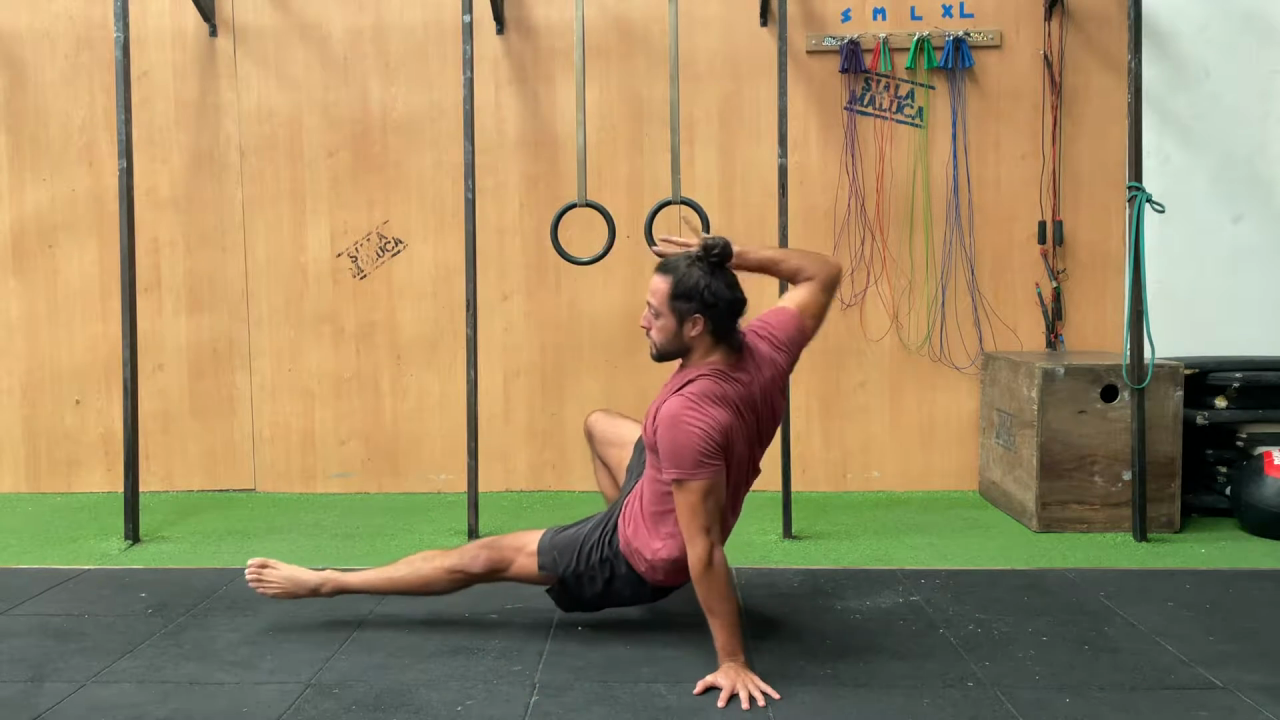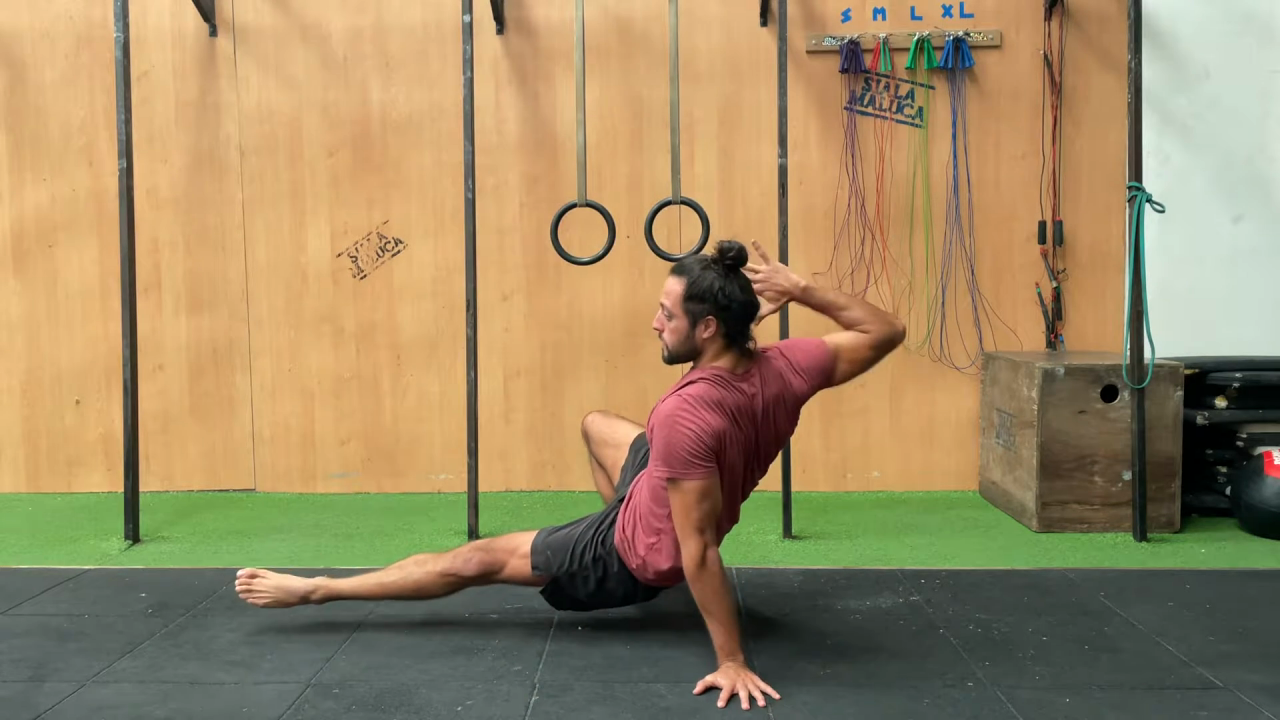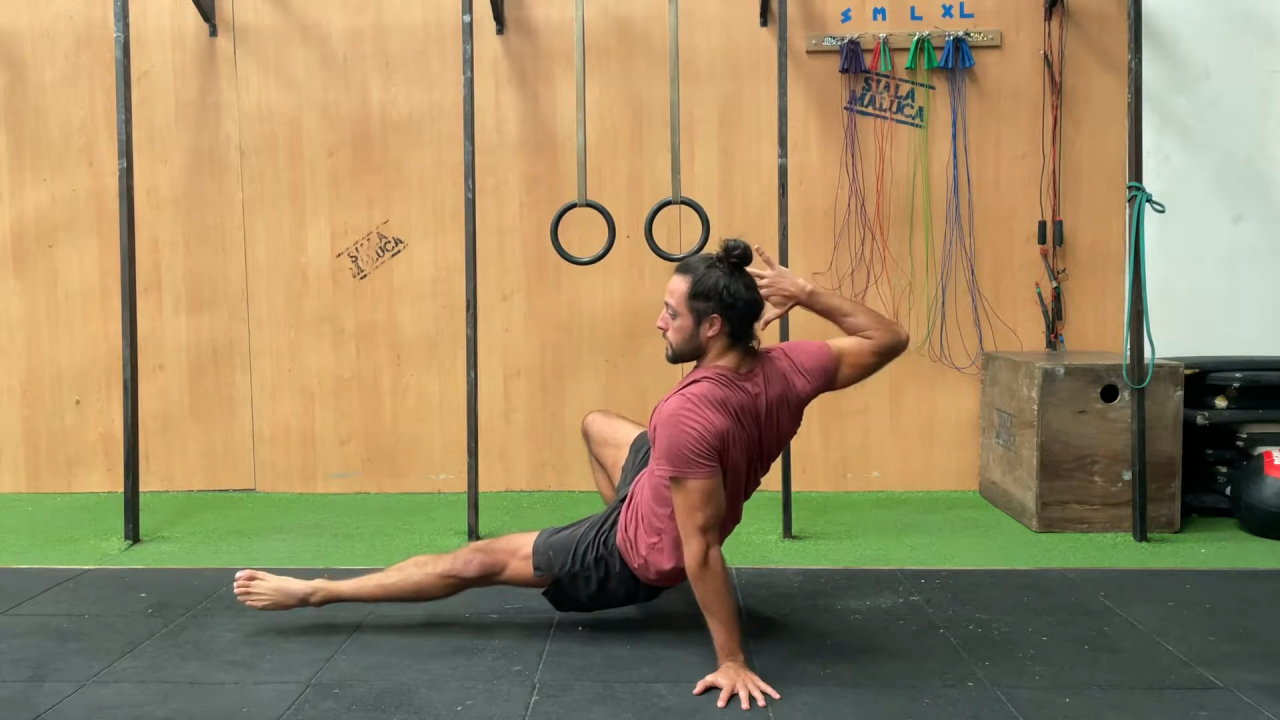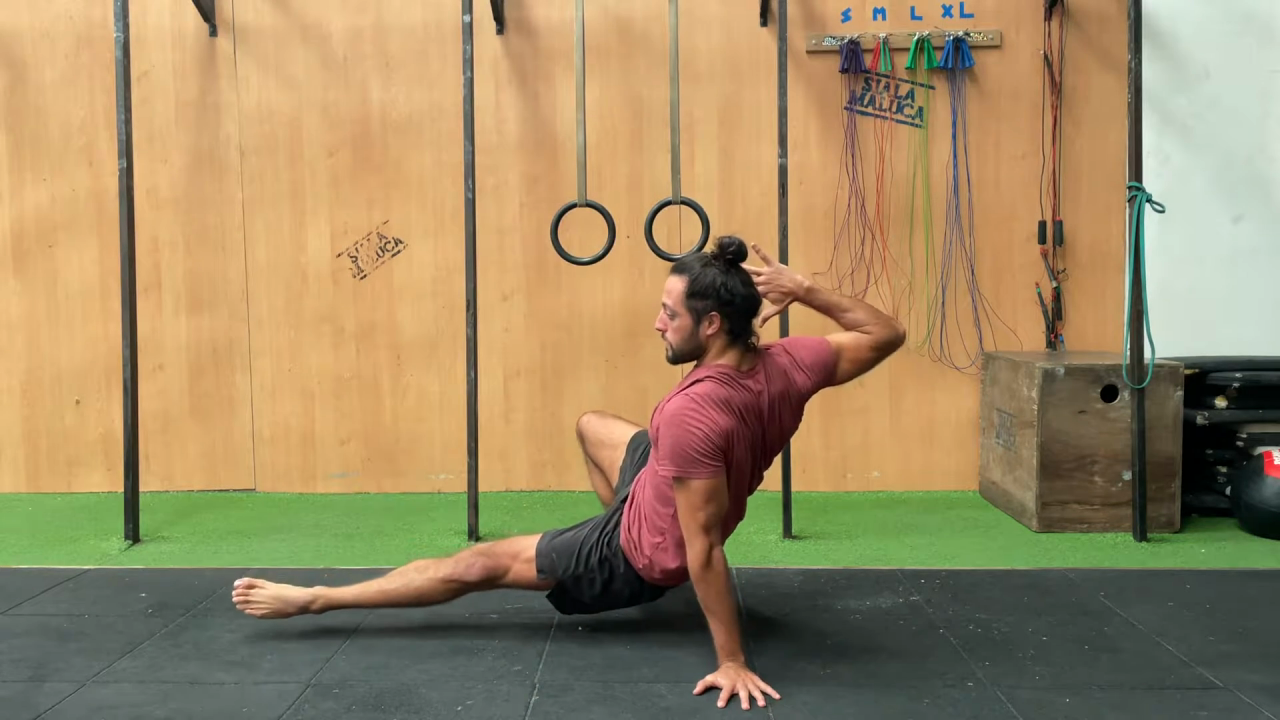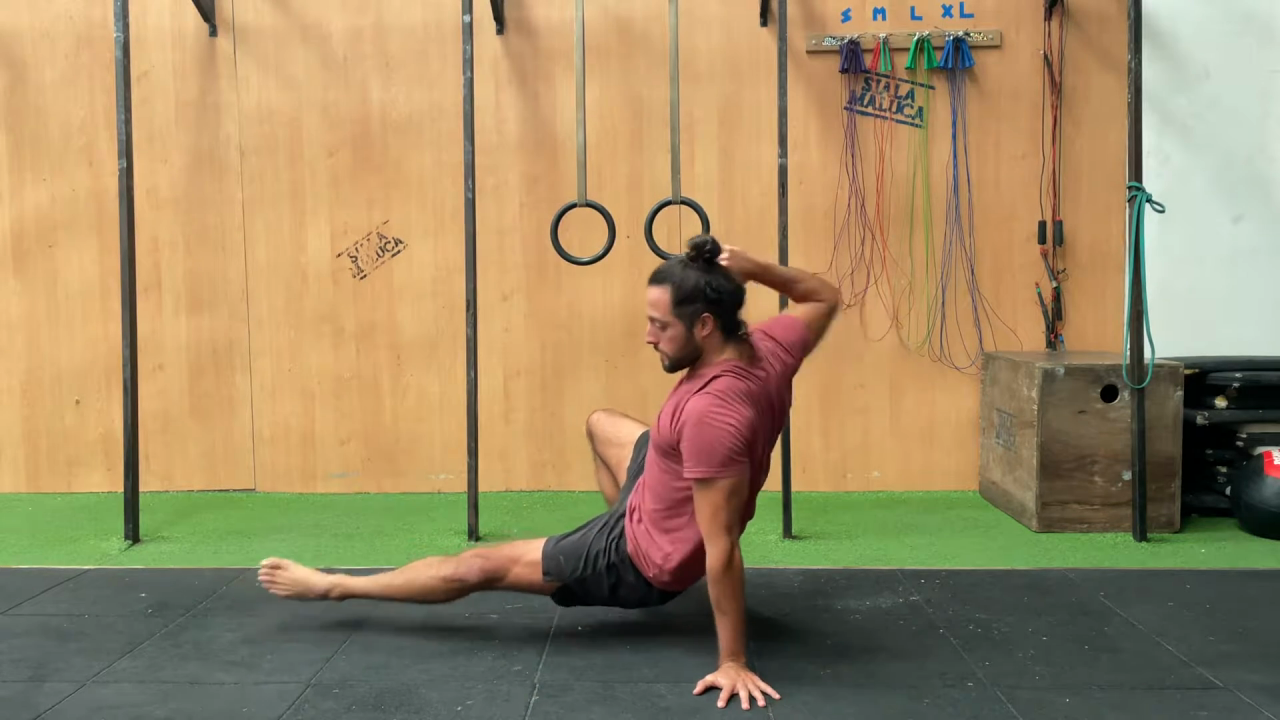
dt=0.2s
person 1, frame 1
left shoulder: (692, 416)
right shoulder: (769, 346)
left elbow: (702, 552)
right elbow: (823, 272)
left wrist: (732, 664)
right wrist: (735, 259)
left hip: (646, 555)
right hip: (664, 492)
left knee: (486, 556)
right knee: (600, 425)
left ankle: (325, 582)
person 1, frame 2
left shoulder: (685, 416)
right shoulder: (789, 368)
left elbow: (698, 553)
right elbow: (887, 331)
left wrist: (732, 664)
right wrist: (799, 289)
left hip: (637, 555)
right hip: (665, 494)
left knee: (480, 559)
right knee: (596, 427)
left ankle: (315, 590)
person 1, frame 3
left shoulder: (688, 415)
right shoulder: (791, 369)
left elbow: (700, 552)
right elbow: (889, 339)
left wrist: (732, 663)
right wrist: (807, 294)
left hip: (639, 555)
right hip: (662, 496)
left knee: (478, 560)
right knee: (595, 425)
left ankle: (314, 593)
person 1, frame 4
left shoulder: (691, 414)
right shoulder: (789, 365)
left elbow: (703, 551)
right elbow: (886, 333)
left wrist: (732, 664)
right wrist: (806, 289)
left hip: (642, 555)
right hip: (662, 488)
left knee: (479, 564)
right knee: (590, 427)
left ankle: (313, 599)
person 1, frame 5
left shoulder: (714, 413)
right shoulder: (770, 349)
left elbow: (721, 552)
right elbow: (824, 297)
left wrist: (732, 664)
right wrist: (756, 267)
left hip: (649, 557)
right hip: (658, 494)
left knee: (480, 566)
right knee: (602, 424)
left ankle: (332, 586)
